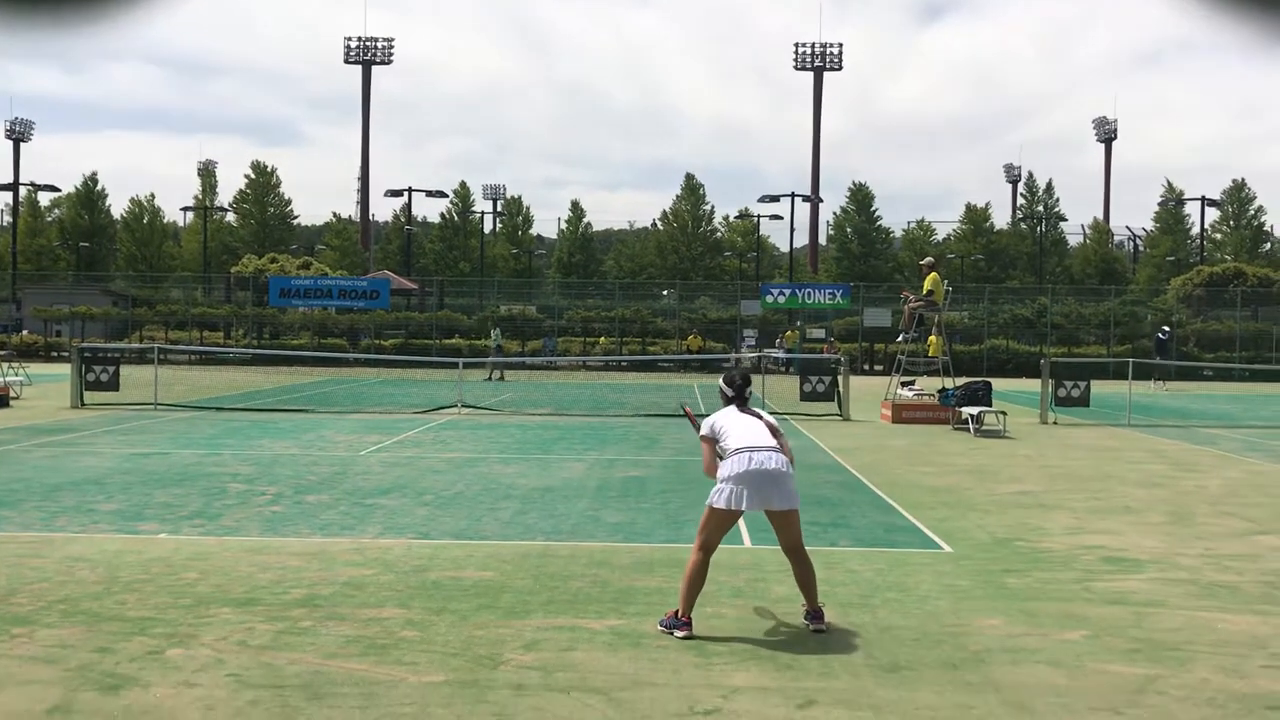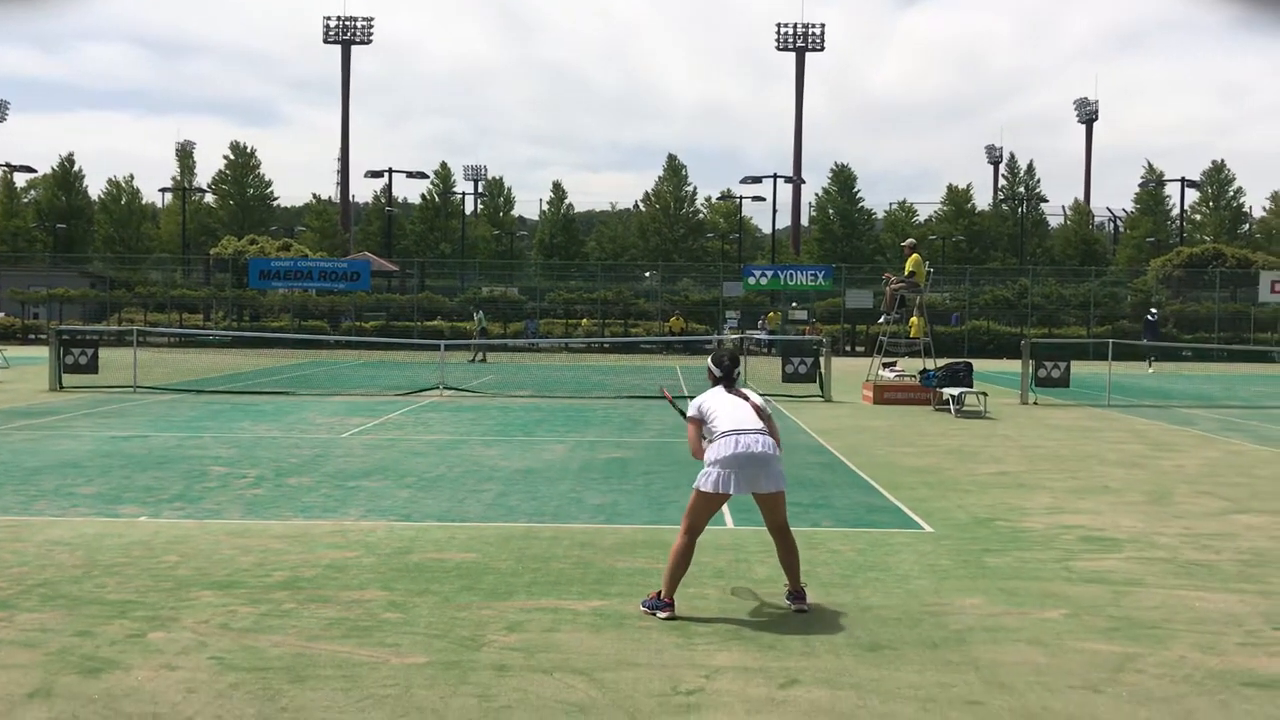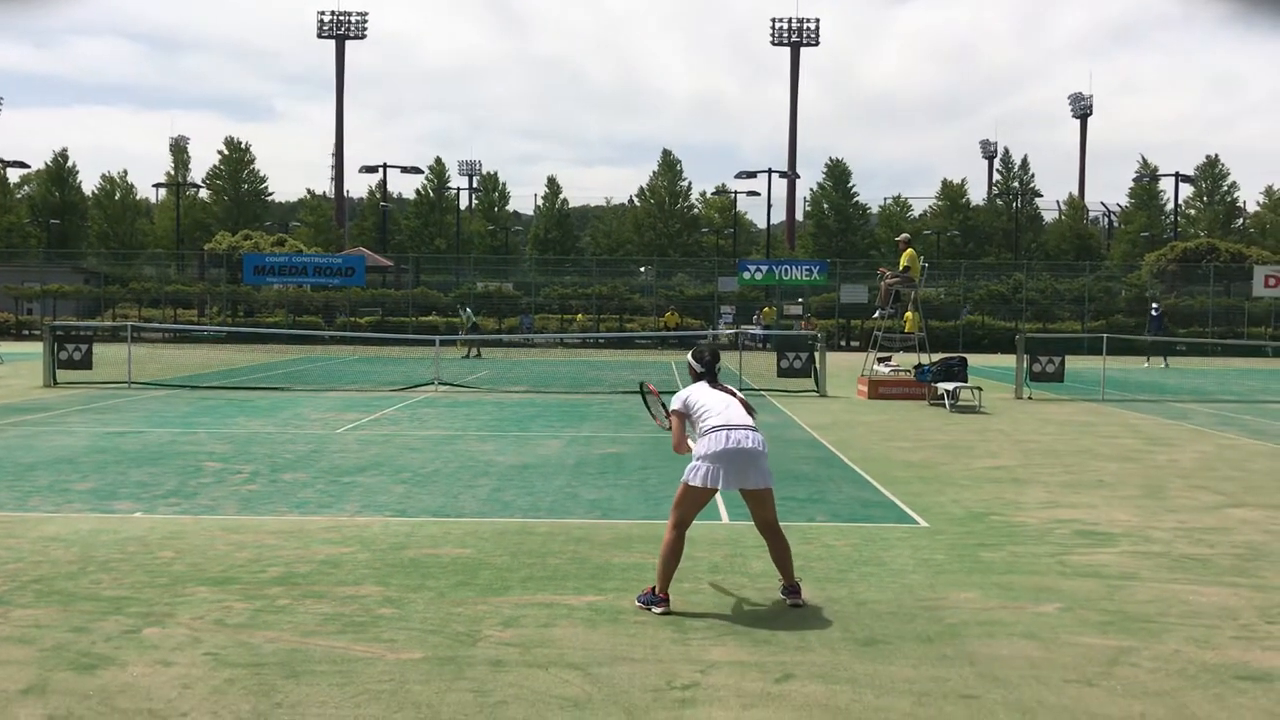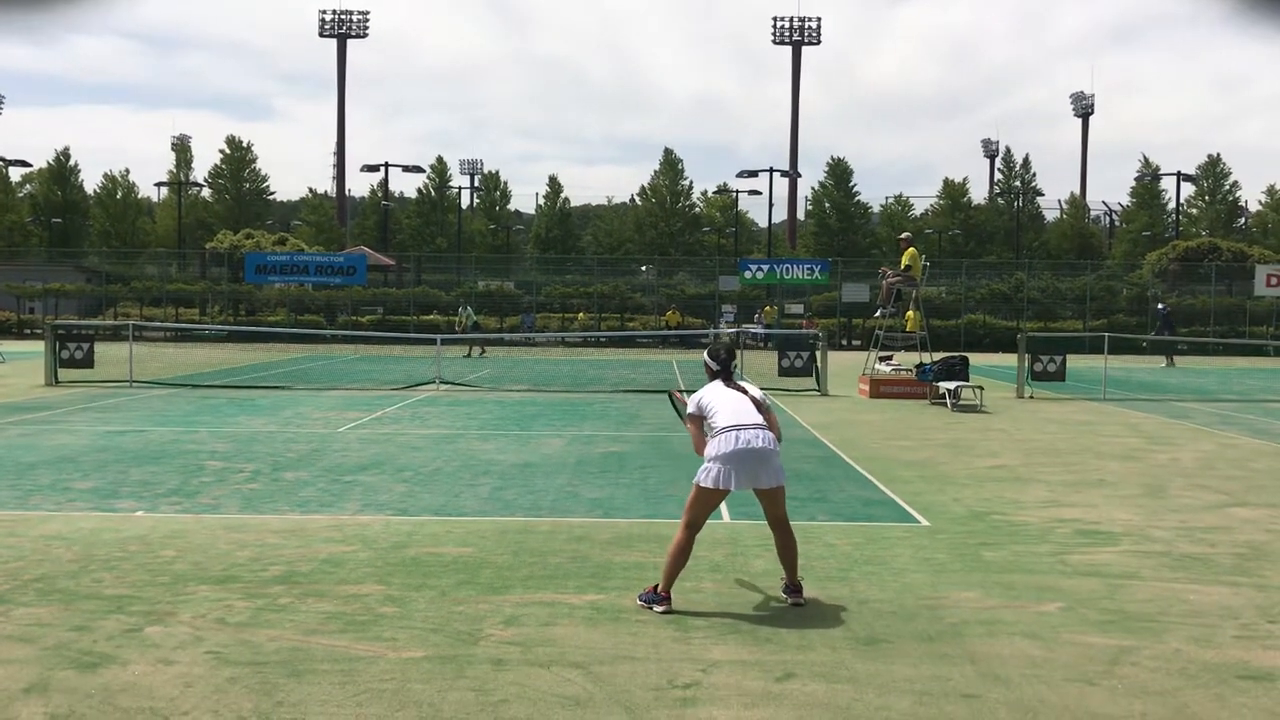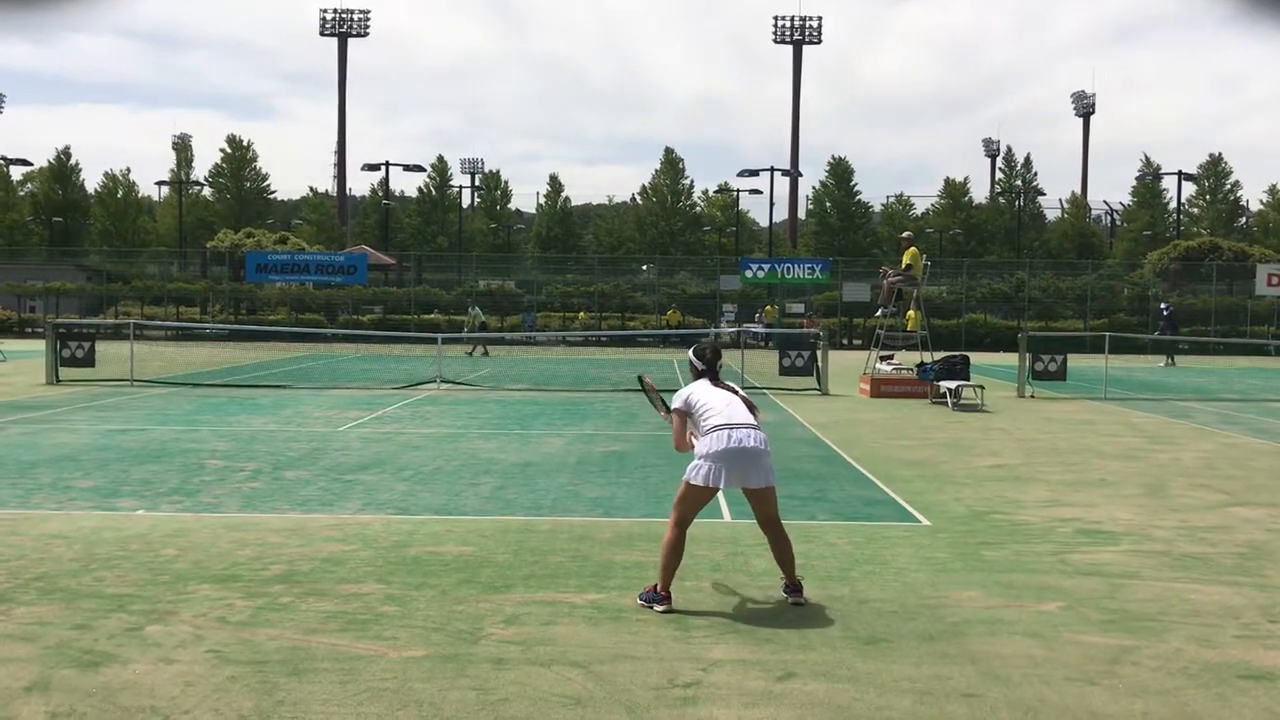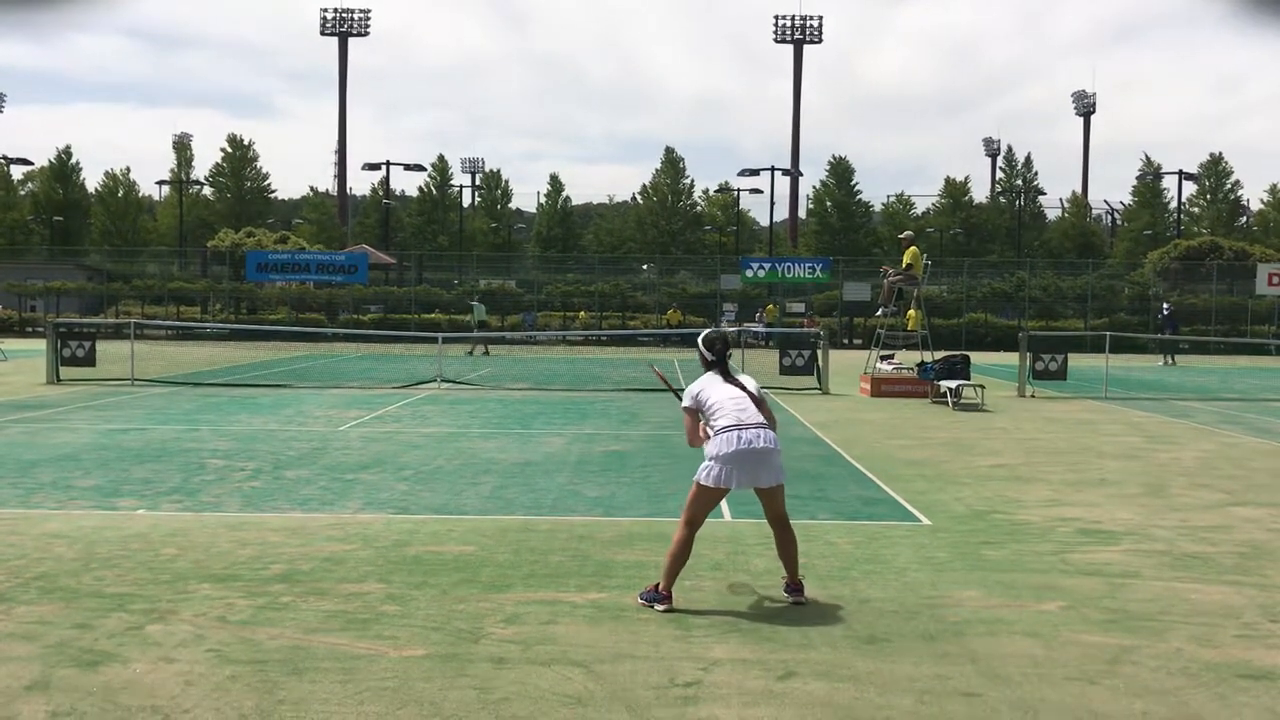
dt=0.5s
person 1, frame 1
left shoulder: (713, 420)
right shoulder: (764, 416)
left elbow: (710, 469)
right elbow: (790, 459)
left hip: (739, 469)
right hip: (778, 469)
left knee: (703, 548)
right knee: (795, 549)
left ankle: (682, 619)
right ankle: (815, 613)
person 1, frame 2
left shoulder: (701, 401)
right shoulder: (753, 396)
left elbow: (696, 451)
right elbow: (776, 440)
left hip: (726, 452)
right hip: (765, 452)
left knee: (689, 530)
right knee: (780, 528)
left ankle: (665, 600)
right ankle: (797, 593)
person 1, frame 3
left shoulder: (684, 395)
right shoulder: (733, 392)
left elbow: (679, 445)
left wrist: (691, 447)
left hip: (715, 448)
right hip: (754, 447)
left knee: (677, 524)
right knee: (769, 525)
left ankle: (659, 595)
right ankle: (792, 588)
person 1, frame 4
left shoulder: (700, 396)
right shoulder: (752, 389)
left elbow: (700, 448)
right elbow: (777, 433)
left hip: (726, 449)
right hip: (765, 447)
left knee: (689, 525)
right knee: (779, 522)
left ankle: (661, 594)
right ankle: (793, 587)
person 1, frame 5
left shoulder: (685, 393)
right shoulder: (734, 389)
left elbow: (680, 445)
left wrist: (693, 439)
left hip: (717, 448)
right hip: (756, 446)
left knee: (678, 522)
right knee: (771, 523)
left ankle: (661, 593)
right ankle: (793, 586)
person 1, frame 6
left shoulder: (696, 388)
right shoulder: (747, 381)
left elbow: (693, 441)
right elbow: (772, 424)
left hip: (726, 449)
right hip: (766, 445)
left knee: (689, 523)
right knee: (779, 520)
left ankle: (662, 592)
right ankle: (794, 586)
